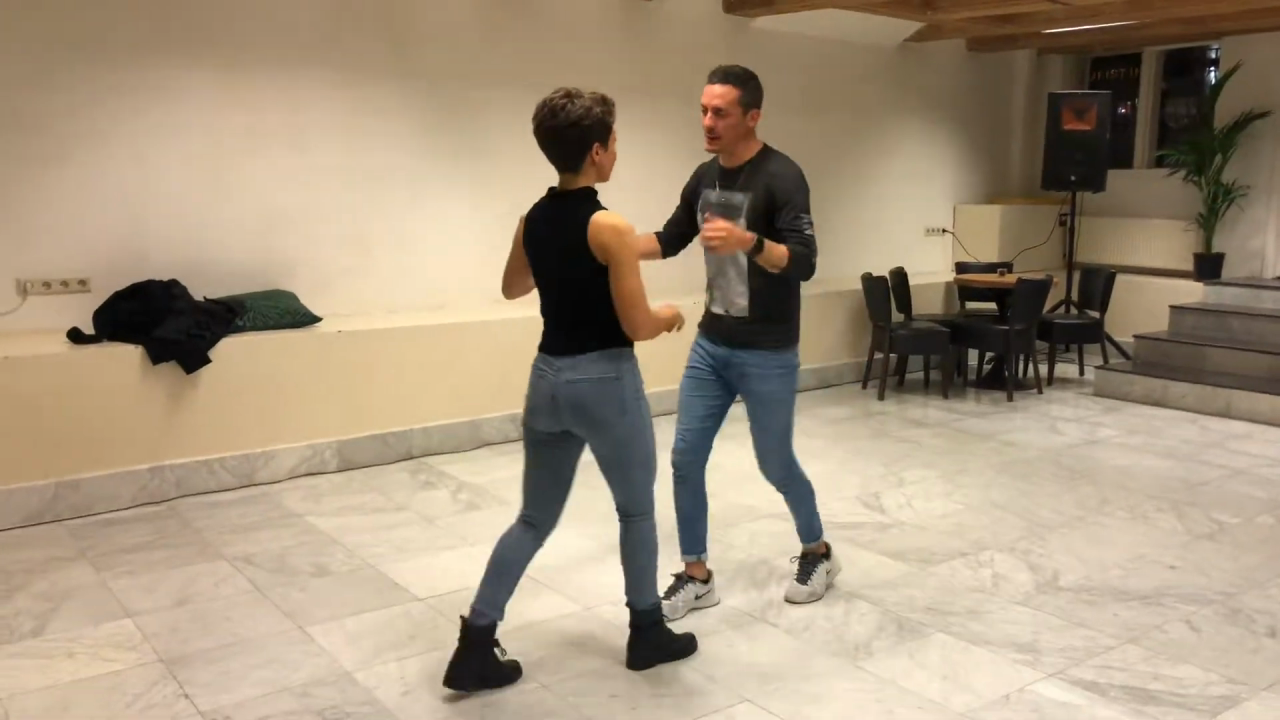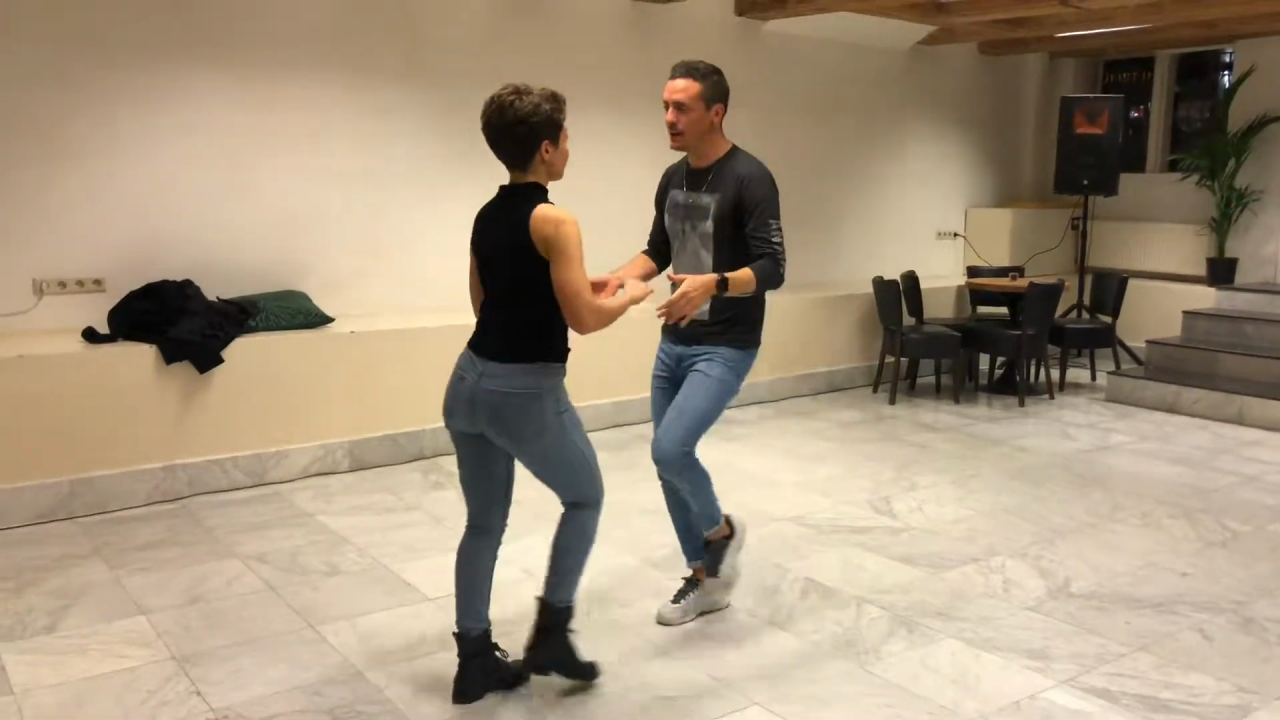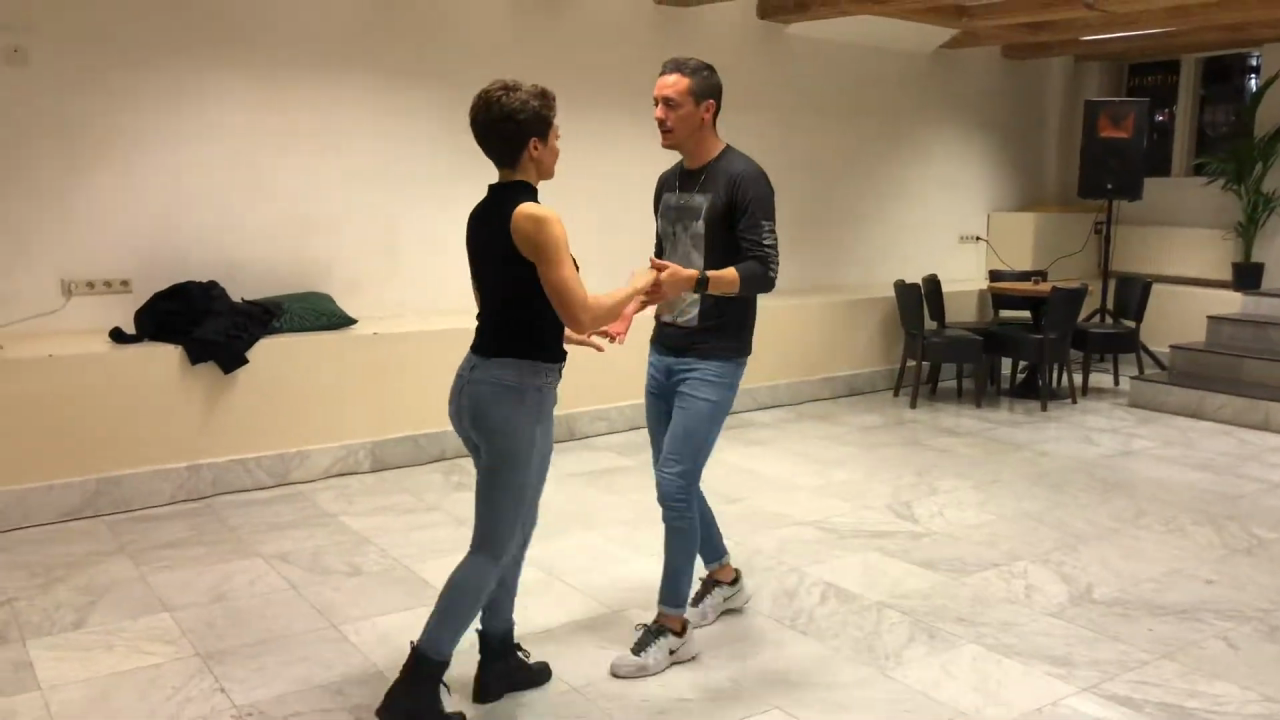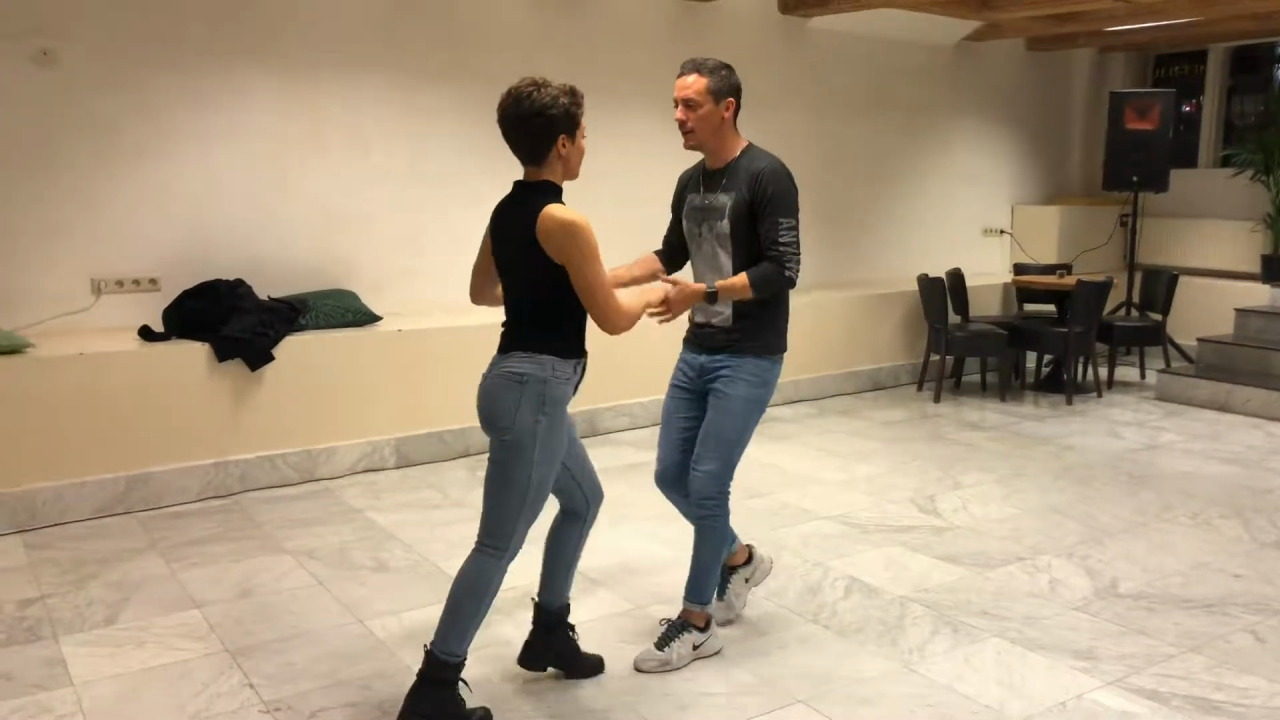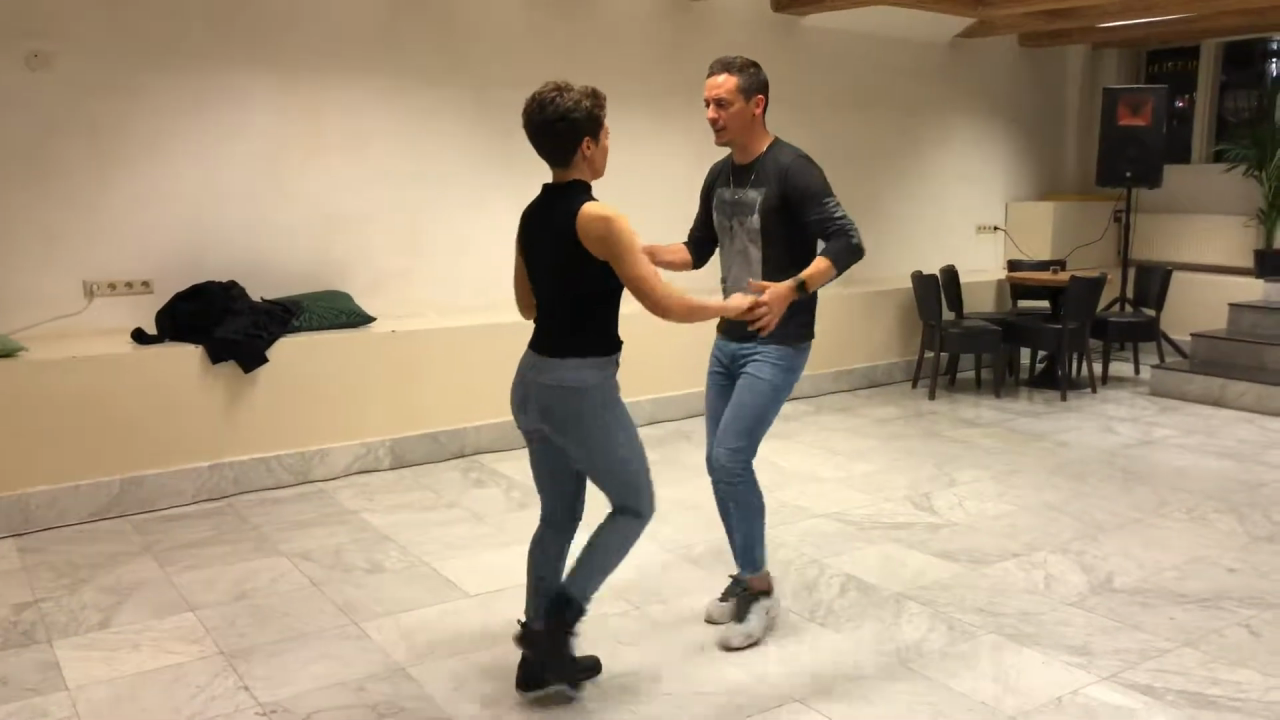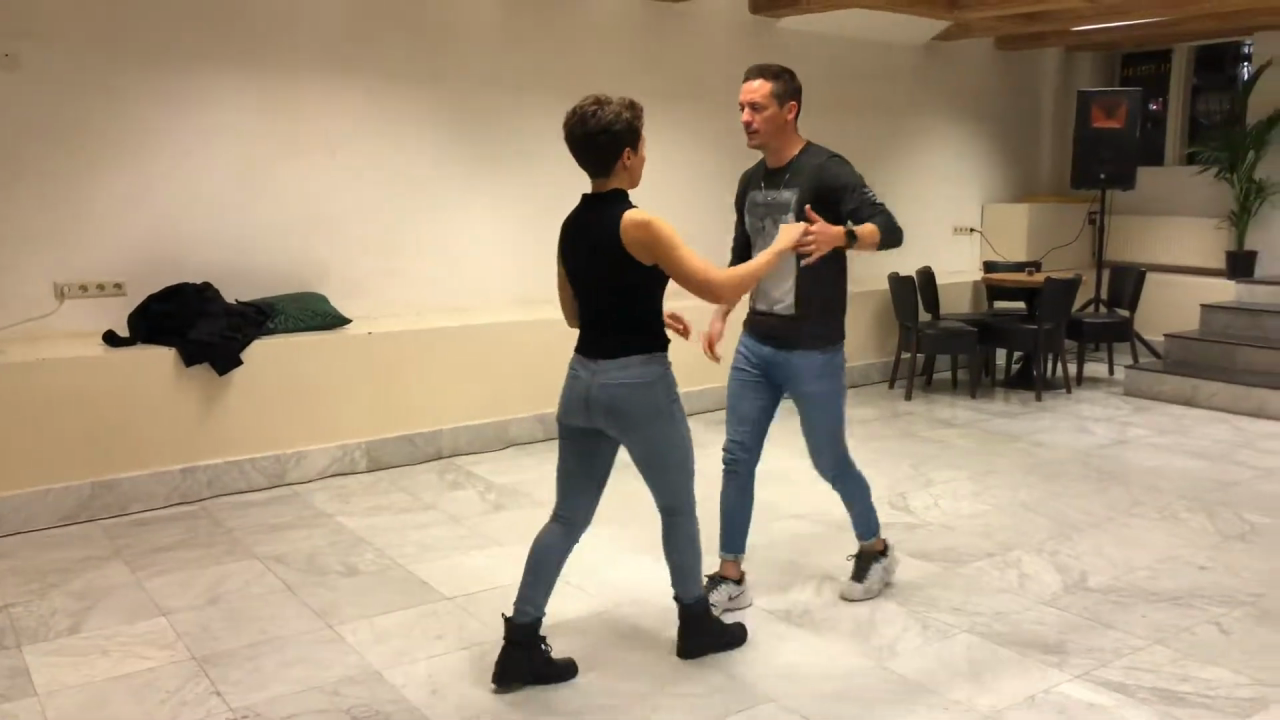
dt=0.3s
person 1, frame 1
left shoulder: (532, 221)
right shoulder: (610, 227)
left elbow: (512, 288)
right elbow: (636, 326)
right wrist: (669, 315)
left hip: (547, 378)
right hip: (603, 381)
left knee: (536, 515)
right knee: (636, 509)
left ankle: (474, 647)
right ankle: (648, 633)
person 1, frame 2
left shoulder: (487, 218)
right shoulder: (552, 222)
right elbow: (585, 318)
right wrist: (631, 293)
left hip: (469, 382)
right hip: (527, 391)
left knee: (483, 524)
right knee: (585, 497)
left ankle: (476, 659)
right ankle: (551, 633)
person 1, frame 3
left shoulder: (481, 215)
right shoulder: (536, 219)
right elbow: (581, 314)
left wrist: (561, 332)
right wrist: (637, 284)
left hip: (475, 382)
right hip: (516, 393)
left knee: (502, 532)
right knee: (498, 545)
left ankle: (500, 659)
person 1, frame 4
left shoulder: (507, 212)
right shoulder: (563, 222)
left elbow: (481, 292)
right elbow: (612, 319)
right wrist: (651, 296)
left hip: (516, 378)
right hip: (533, 389)
left knee: (584, 500)
right knee: (499, 542)
left ankle: (550, 633)
person 1, frame 5
left shoulder: (532, 217)
right shoulder: (595, 218)
right elbow: (665, 303)
right wrist: (732, 305)
left hip: (534, 380)
right hip: (581, 386)
left knee: (558, 517)
right knee: (634, 505)
left ankle: (544, 647)
right ankle: (557, 620)
person 1, frame 6
left shoulder: (573, 226)
right shoulder: (638, 224)
right elbow: (721, 289)
right wrist: (780, 245)
left hip: (583, 380)
right hip: (639, 383)
left knee: (570, 514)
right knee: (677, 506)
left ankle: (521, 645)
right ankle: (696, 624)
person 2, frame 1
left shoulder: (781, 176)
right shoulder: (704, 177)
left elbow: (804, 264)
right elbow: (671, 239)
left wrist: (748, 242)
left hip: (767, 352)
right hip: (710, 345)
left knee: (776, 465)
right knee: (685, 459)
left ankle: (817, 554)
right ankle: (696, 575)
person 2, frame 2
left shoulder: (749, 178)
right shoulder: (671, 179)
left elbow: (772, 270)
left wrist: (714, 285)
right wrist: (616, 280)
left hip: (725, 347)
right hip: (673, 344)
left knee: (670, 449)
right knee: (670, 457)
left ankle: (719, 533)
right ankle: (708, 576)
person 2, frame 3
left shoulder: (744, 179)
right shoulder: (667, 183)
left elbow: (763, 273)
left wrist: (694, 282)
right wrist: (631, 306)
left hip: (714, 360)
right hip: (664, 354)
left knee: (673, 485)
right knee: (675, 481)
left ankle: (671, 626)
right ankle: (724, 577)
person 2, frame 4
left shoulder: (766, 176)
right shoulder: (689, 183)
left elbow: (783, 271)
right elbow: (671, 257)
left wrist: (702, 294)
right wrist: (606, 279)
left hip: (749, 360)
right hip: (695, 354)
left knee: (706, 485)
right knee: (671, 478)
left ankle: (696, 622)
right ankle: (740, 559)
person 2, frame 5
left shoulder: (793, 170)
right shoulder: (718, 177)
left elbow: (847, 244)
right elbow: (699, 250)
left wrist: (793, 289)
right wrist: (647, 252)
left hip: (778, 344)
right hip: (729, 341)
left knee: (730, 459)
right knee: (719, 465)
left ankle: (756, 587)
right ankle: (748, 576)
person 2, frame 6
left shoulder: (827, 170)
right shoulder: (749, 183)
left elbow: (890, 231)
left wrist: (841, 236)
right wrist: (720, 316)
left hip: (814, 350)
right hip: (757, 345)
left knee: (829, 461)
right knee: (736, 458)
left ankle: (875, 550)
right ankle: (730, 576)
